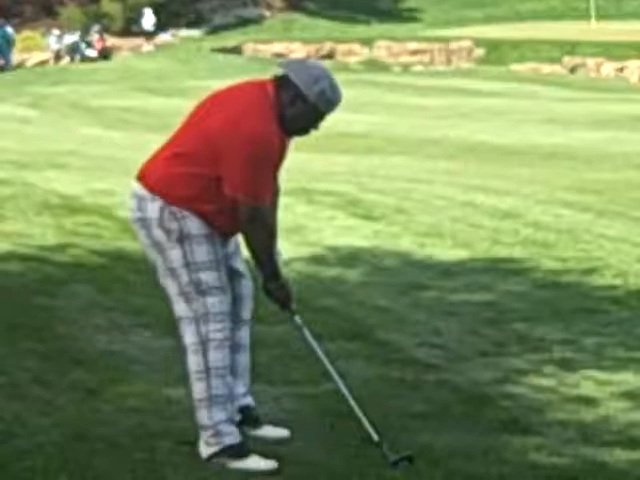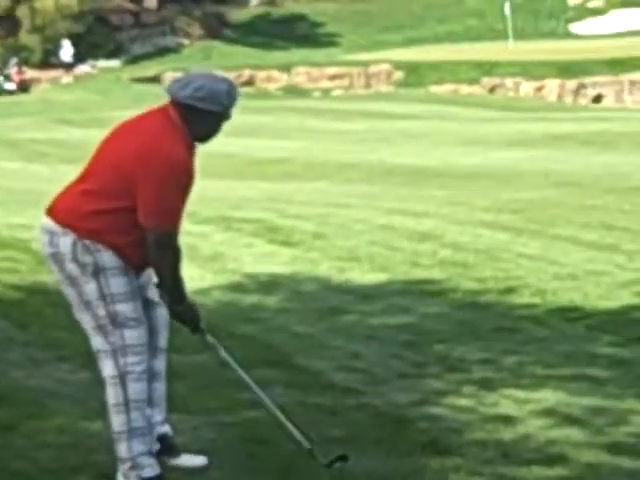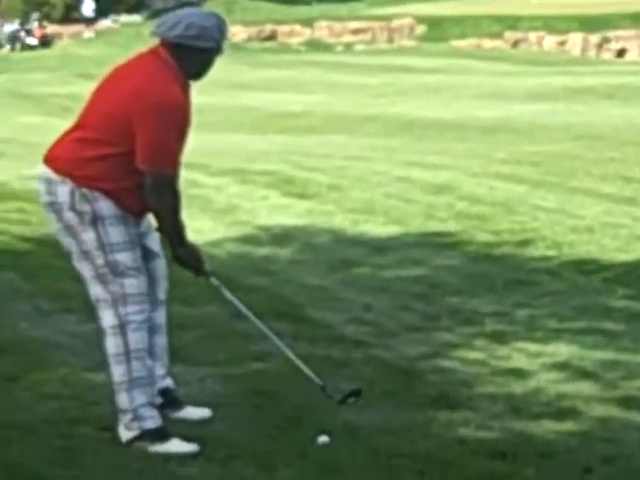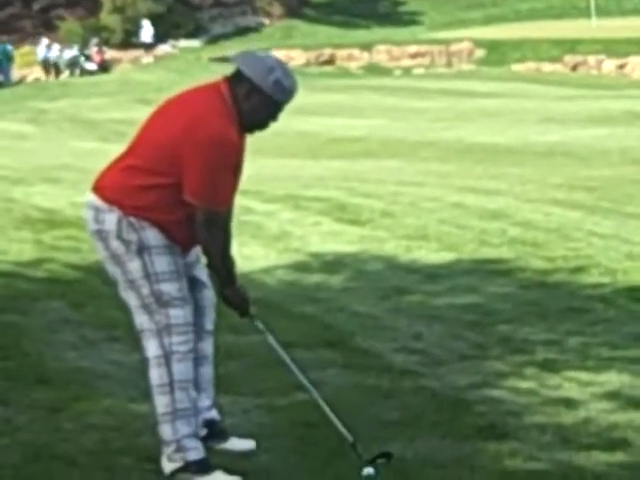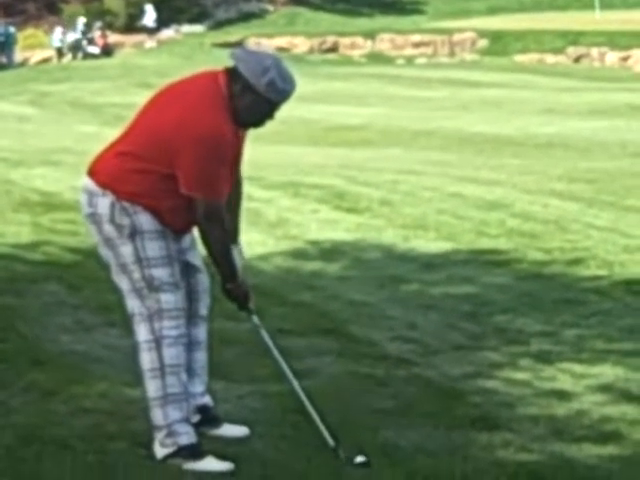
dt=1s
person 1, frame 1
left shoulder: (266, 103)
right shoulder: (253, 128)
left elbow: (267, 188)
right elbow: (251, 214)
left wrist: (272, 255)
right wrist: (272, 276)
left hip: (201, 210)
right hip: (171, 211)
left knee: (237, 303)
right knee: (209, 320)
left ankle: (237, 408)
right ankle: (218, 439)
person 1, frame 2
left shoulder: (164, 127)
right shoulder: (167, 153)
left elbow: (158, 233)
right elbow: (160, 241)
left wrist: (166, 290)
right wrist: (177, 299)
left hip: (108, 243)
right hip: (82, 245)
left knee: (152, 335)
right knee: (127, 352)
left ankle: (154, 438)
person 1, frame 3
left shoulder: (155, 67)
right shoulder: (162, 96)
left elbow: (155, 176)
right elbow: (159, 184)
left wrist: (168, 235)
right wrist: (179, 243)
left hip: (108, 190)
right hip: (81, 193)
left knee: (150, 288)
right knee: (125, 304)
left ankle: (156, 391)
right ankle: (138, 422)
person 1, frame 4
left shoulder: (217, 103)
right shoulder: (214, 131)
left elbow: (215, 208)
right elbow: (210, 220)
left wrist: (223, 267)
right wrist: (228, 282)
left hip: (158, 220)
right hip: (128, 221)
left knee: (199, 316)
right knee: (172, 334)
left ankle: (201, 422)
person 1, frame 5
left shoulder: (221, 93)
right shoulder: (207, 126)
left elbow: (231, 177)
right elbow: (210, 214)
left wrist: (234, 245)
right wrist: (231, 278)
left hip: (156, 204)
right hip: (121, 205)
left knee: (193, 298)
right knee: (162, 317)
left ankle: (194, 407)
right ankle: (173, 439)
